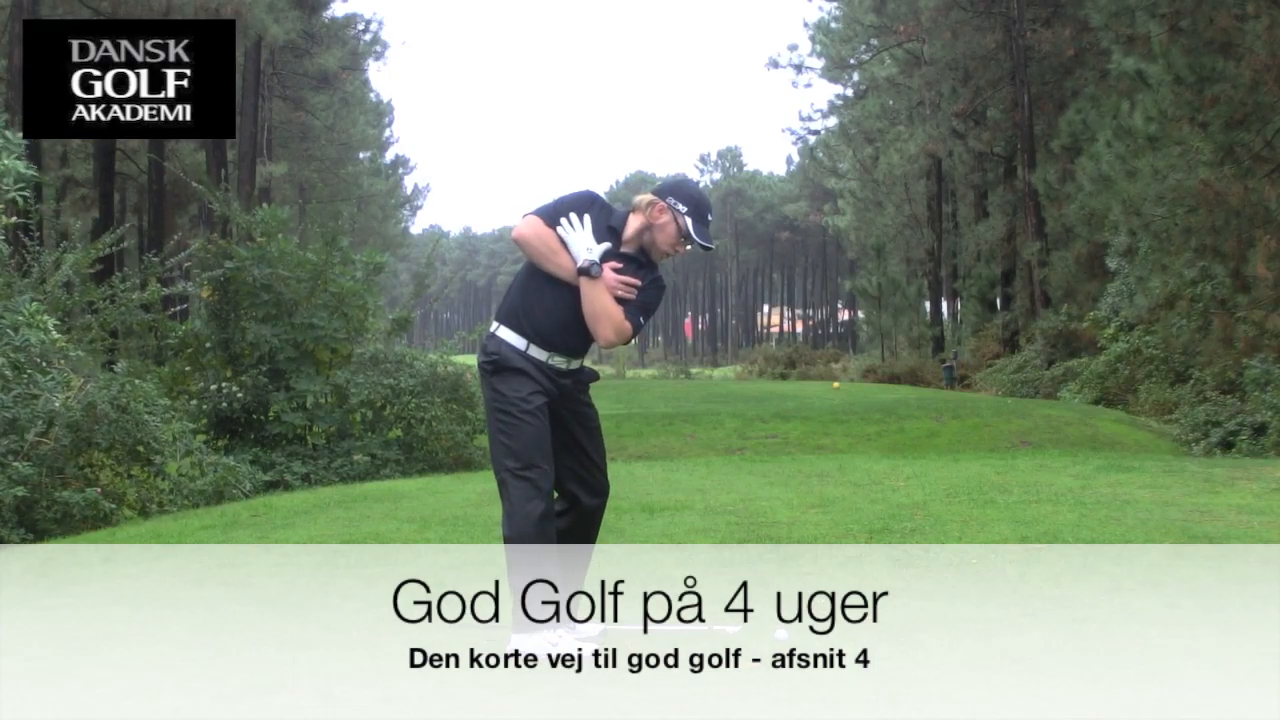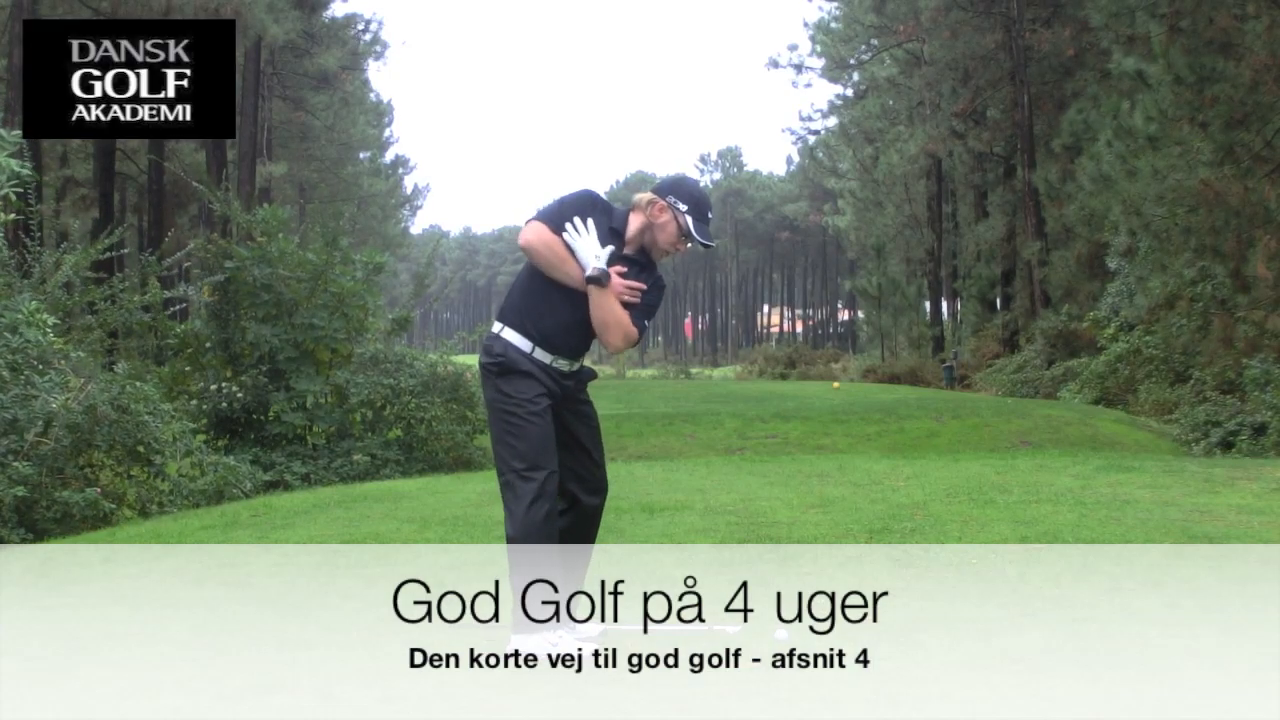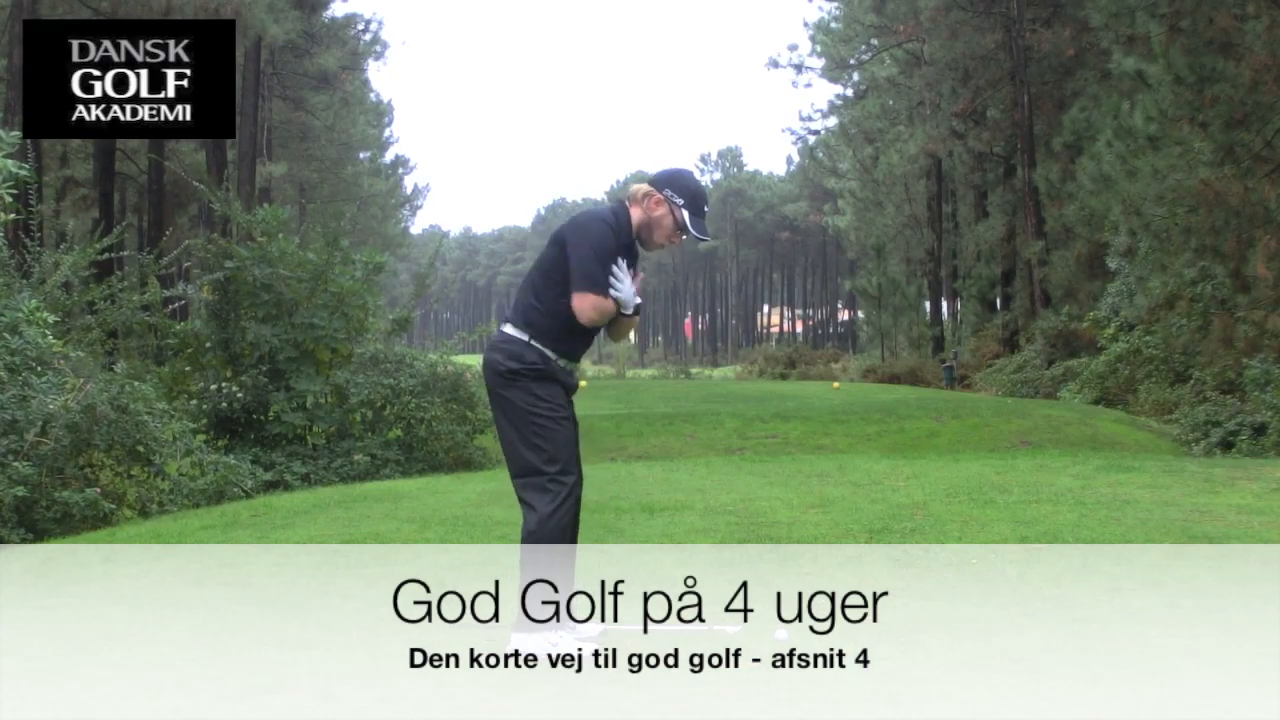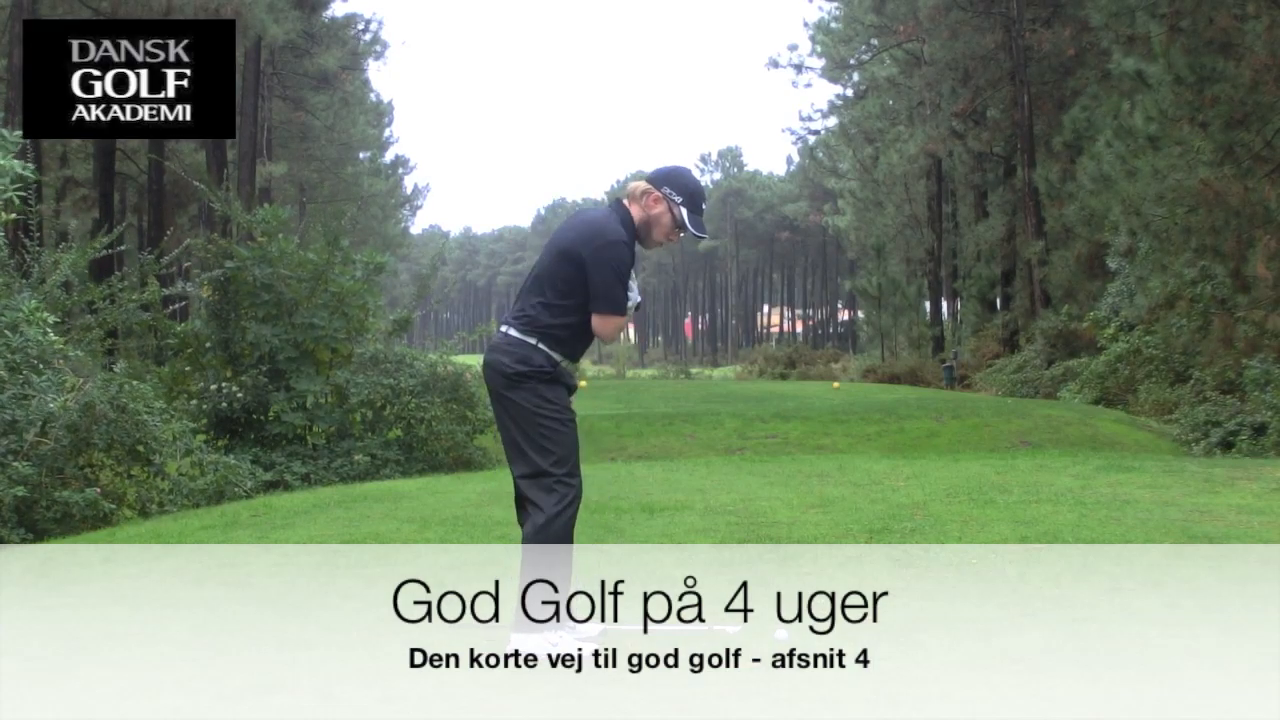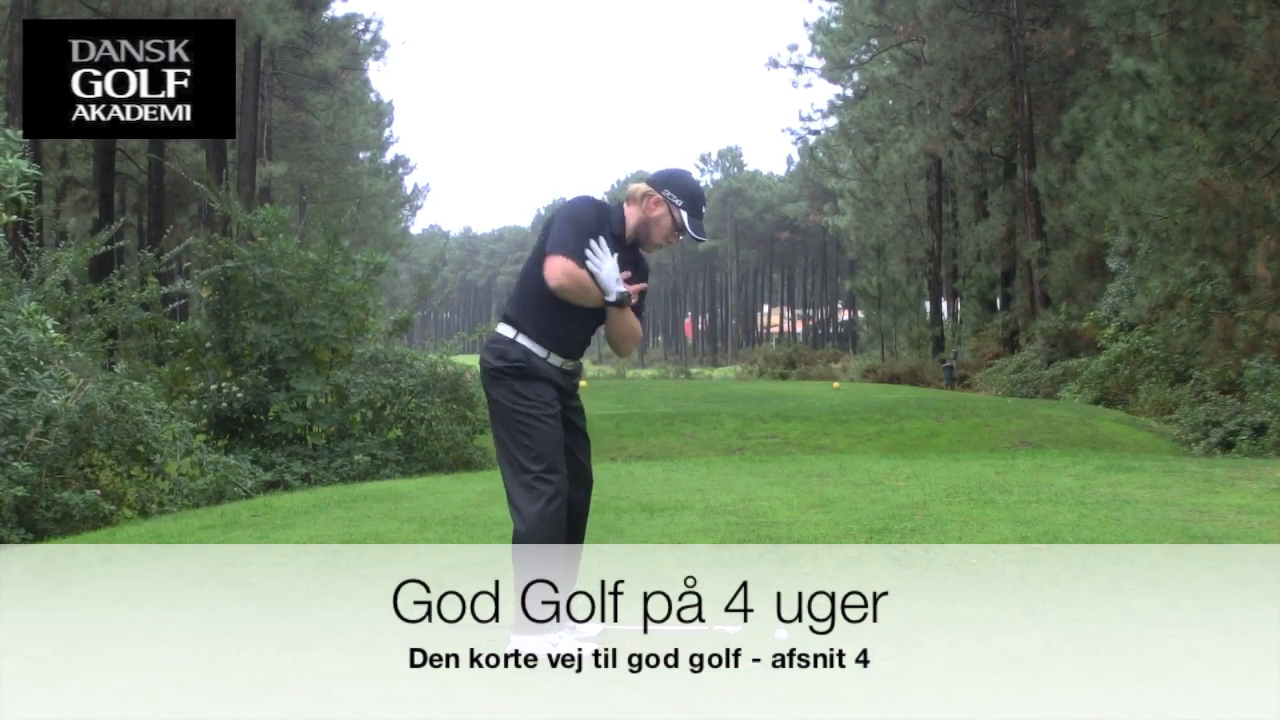
dt=0.3s
person 1, frame 1
left shoulder: (649, 281)
right shoulder: (587, 208)
left elbow: (609, 333)
right elbow: (524, 232)
left wrist: (589, 266)
right wrist: (587, 274)
left hip: (566, 376)
right hip: (513, 363)
left knee: (589, 491)
right knee: (531, 489)
left ankle: (561, 606)
right ankle: (530, 625)
person 1, frame 2
left shoulder: (648, 281)
right shoulder: (589, 208)
left elbow: (616, 340)
right elbow: (530, 239)
left wrist: (595, 273)
right wrist: (593, 279)
left hip: (565, 376)
right hip: (515, 363)
left knee: (588, 491)
right knee: (535, 489)
left ankle: (561, 607)
right ankle: (530, 625)
person 1, frame 3
left shoulder: (623, 242)
right shoulder: (600, 226)
left elbow: (618, 331)
right elbow: (586, 309)
left wrist: (626, 303)
right wrist: (625, 303)
left hip: (539, 368)
right hip: (523, 366)
left knee: (556, 487)
right knee: (550, 488)
right ankle: (532, 626)
person 1, frame 4
left shoulder: (604, 226)
right shoulder: (610, 238)
right elbow: (606, 328)
left wrist: (624, 300)
right wrist: (630, 303)
left hip: (525, 364)
right hip: (529, 369)
left knee: (546, 488)
right knee: (555, 490)
right ankle: (532, 626)
person 1, frame 5
left shoulder: (634, 266)
right shoulder: (587, 214)
left elbow: (626, 344)
right elbow: (558, 276)
left wrist: (613, 295)
right wrist: (610, 294)
left hip: (558, 373)
right hip: (518, 364)
left knee: (574, 489)
right knee: (542, 489)
right ankle: (532, 626)
